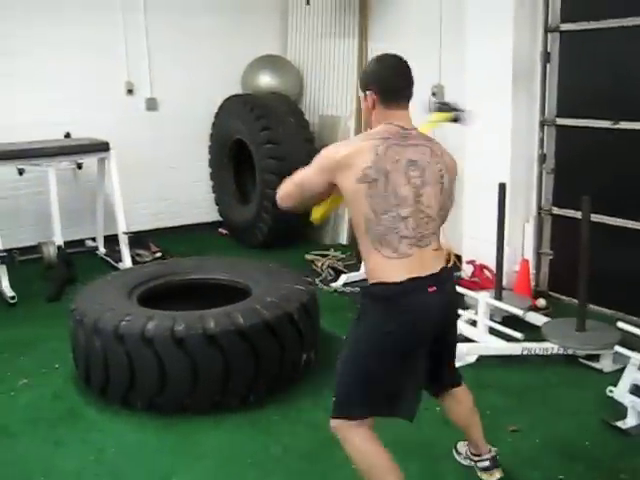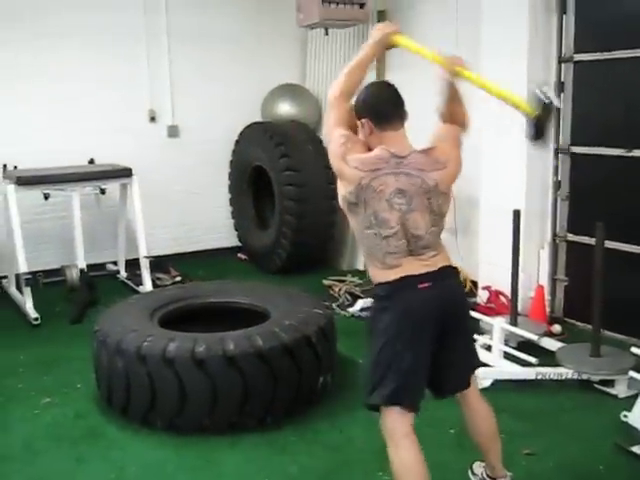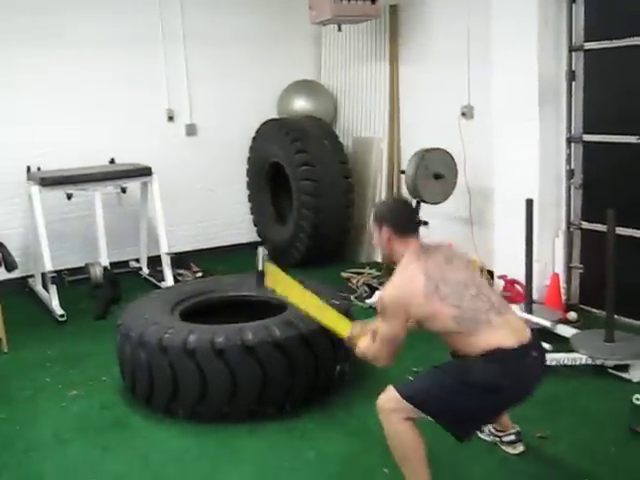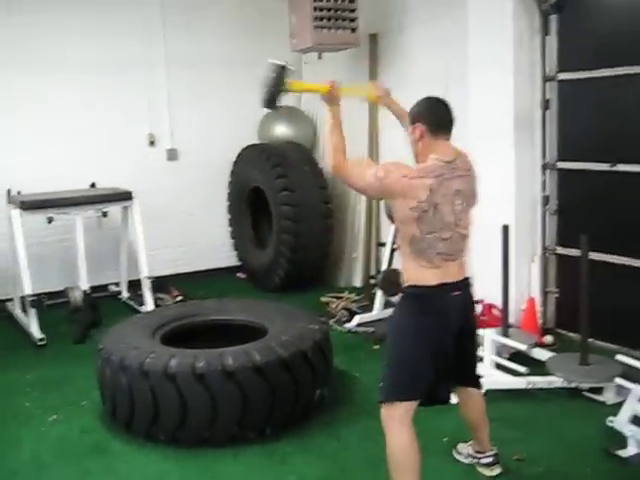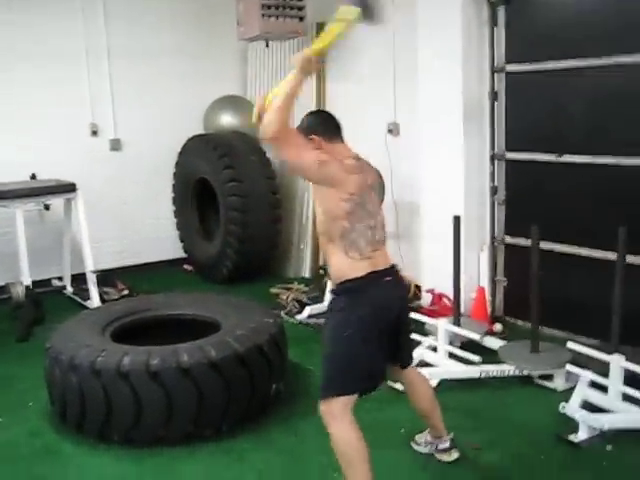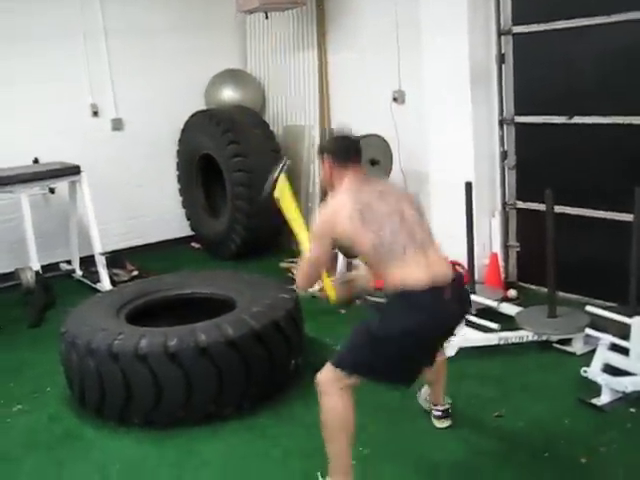
dt=0.5s
person 1, frame 1
left shoulder: (348, 154)
right shoulder: (442, 156)
left elbow: (285, 197)
left wrist: (331, 185)
left hip: (394, 301)
right hip: (442, 289)
left knee: (349, 422)
right knee: (444, 383)
person 1, frame 2
left shoulder: (350, 168)
right shoulder: (440, 166)
left elbow: (336, 103)
right elbow: (455, 122)
left wrist: (372, 44)
right wrist: (451, 79)
left hip: (399, 301)
right hip: (446, 287)
left knee: (396, 422)
right knee: (467, 389)
person 1, frame 3
left shoulder: (397, 291)
right shoulder: (450, 255)
left elbow: (384, 358)
left wrist: (362, 344)
right wrist: (384, 328)
left hip: (500, 368)
right hip: (530, 357)
left knee: (391, 409)
right ankle: (506, 433)
person 1, frame 4
left shoulder: (406, 180)
right shoulder: (463, 165)
left elbow: (339, 168)
right elbow: (434, 153)
left wrist: (333, 109)
right wrist: (391, 104)
left hip: (422, 304)
right hip: (460, 296)
left knee: (396, 413)
right knee: (466, 382)
person 1, frame 5
left shoulder: (334, 170)
right shoulder: (365, 169)
left elbow: (273, 134)
left wrist: (297, 75)
right wrist: (272, 108)
left hip: (358, 299)
right hip: (390, 284)
left knee: (336, 408)
right knee: (403, 366)
right ankle: (441, 440)
person 1, frame 6
left shoulder: (333, 210)
right shoulder: (395, 191)
left elbow: (304, 280)
right wrist: (353, 281)
left hip: (416, 307)
right hip: (453, 295)
left knee: (331, 382)
right knee: (427, 335)
right ankle: (438, 404)
